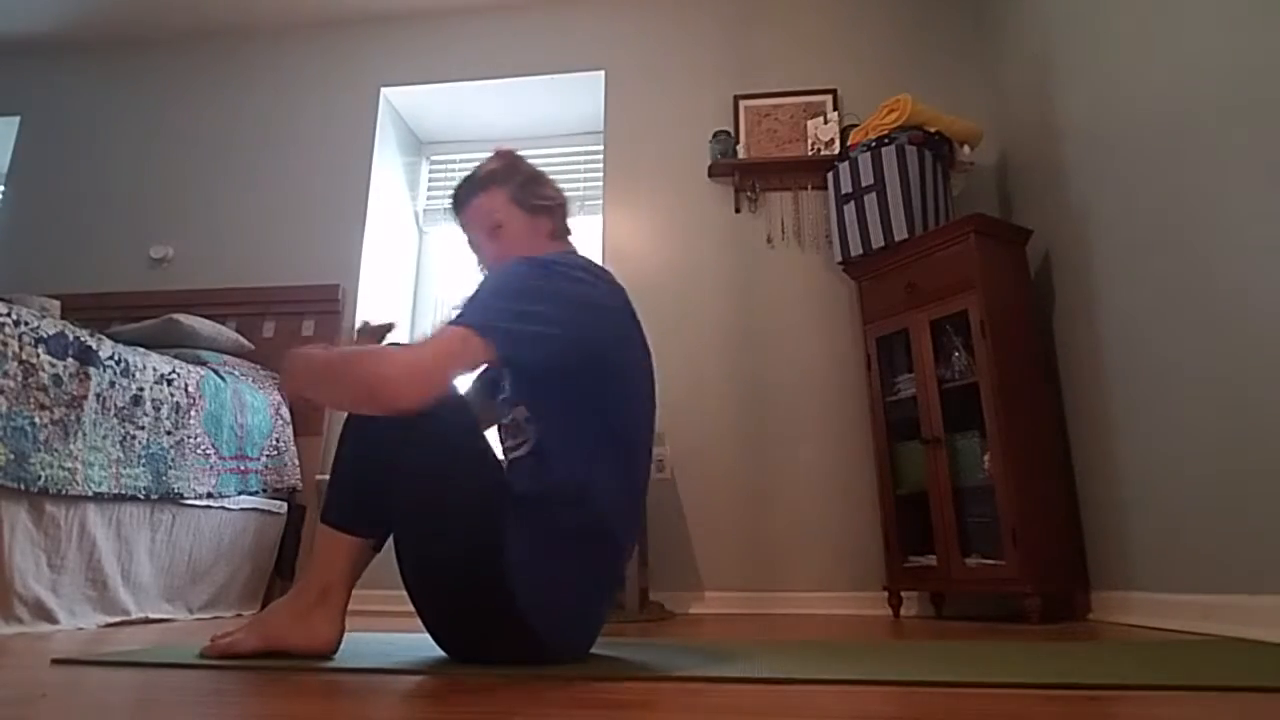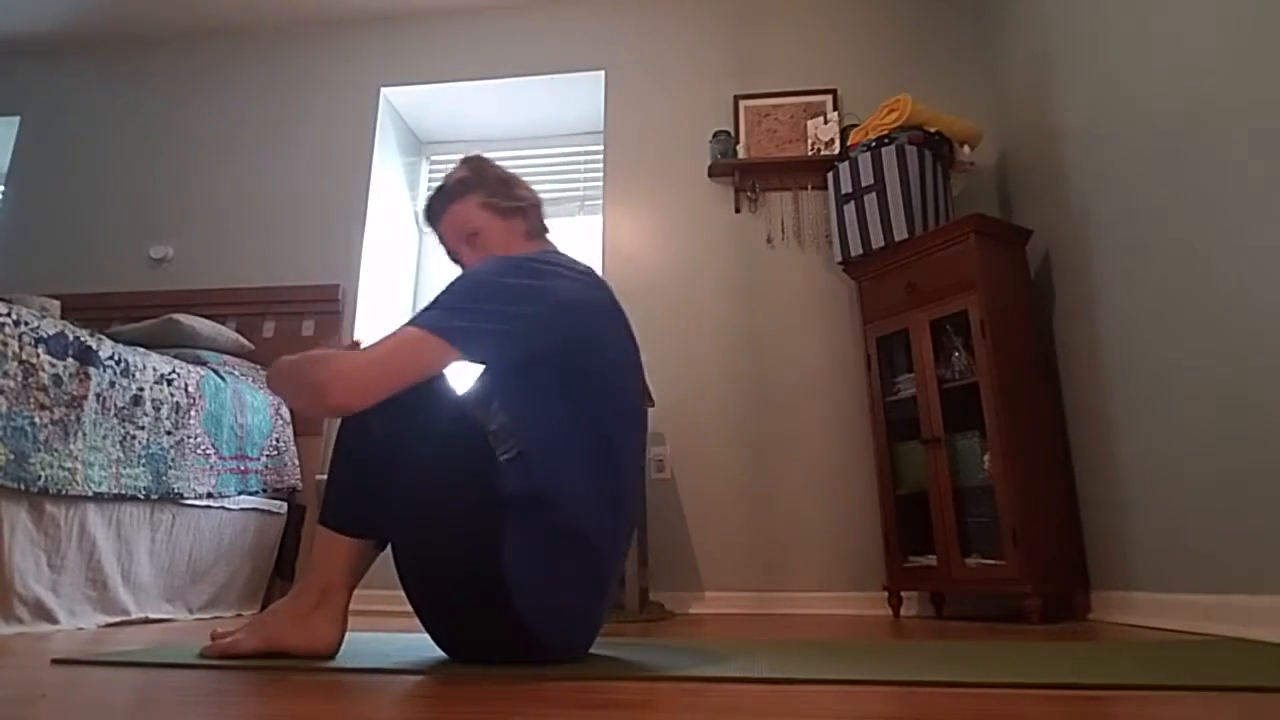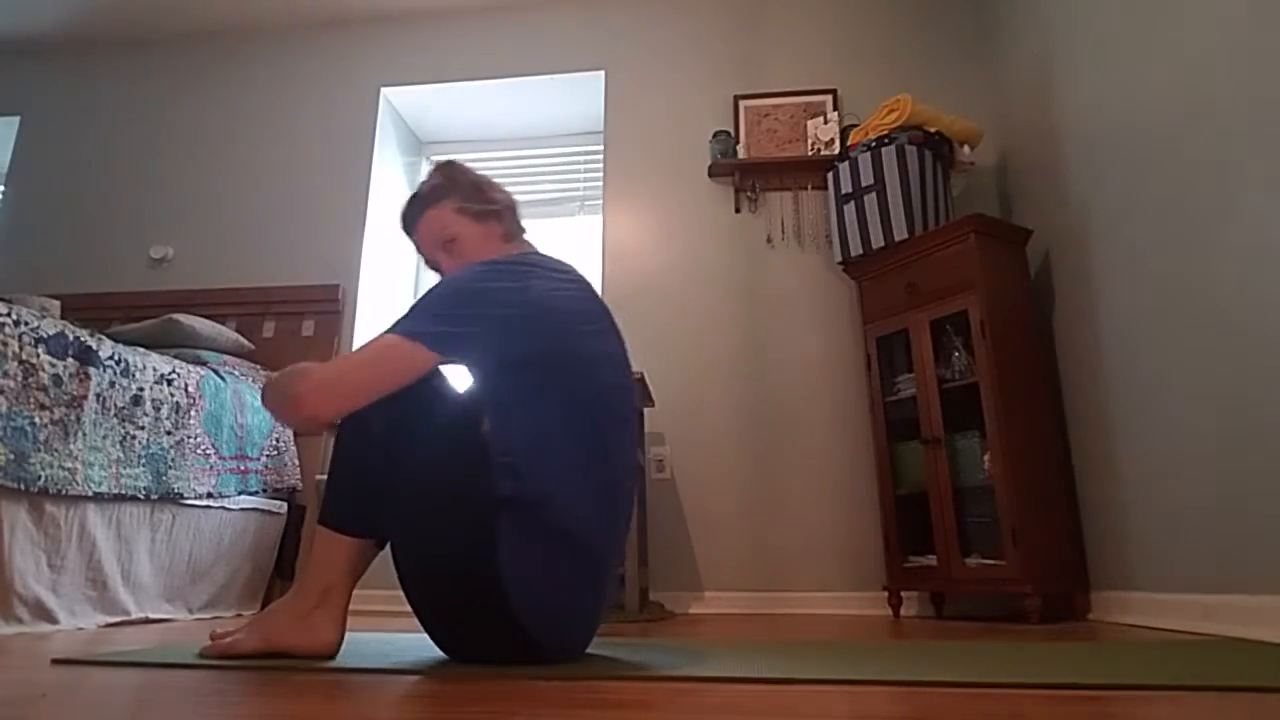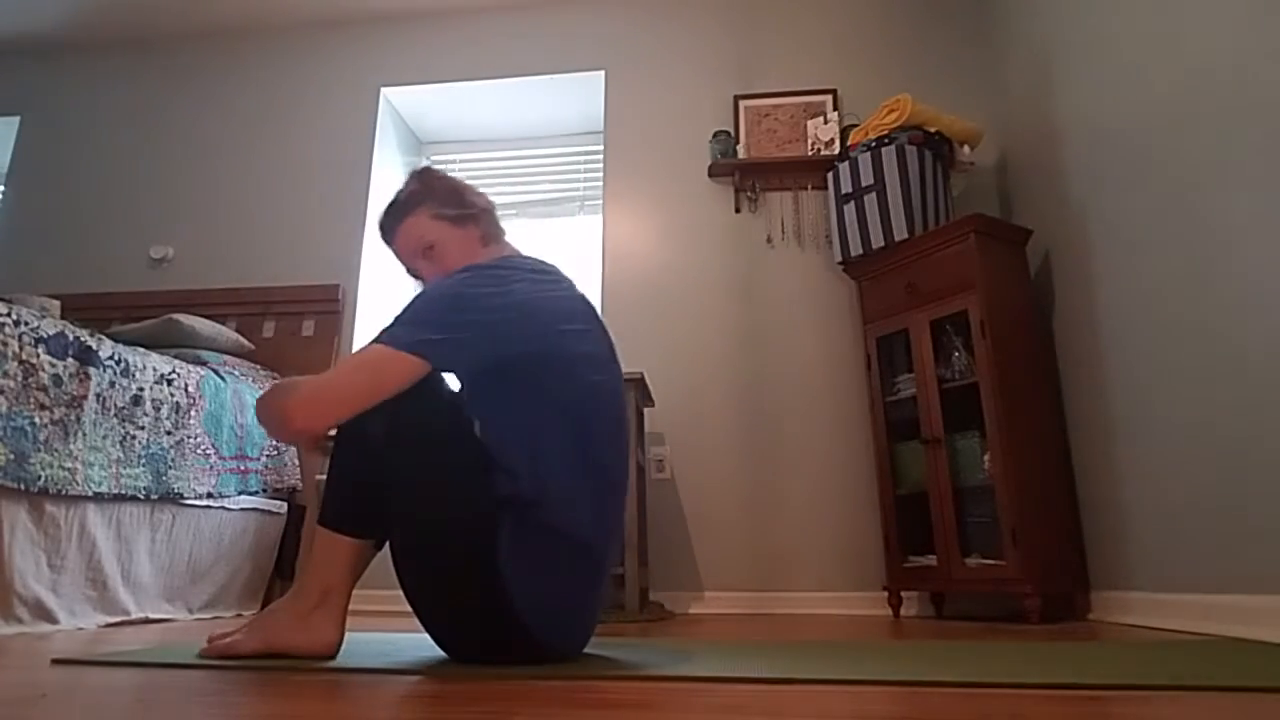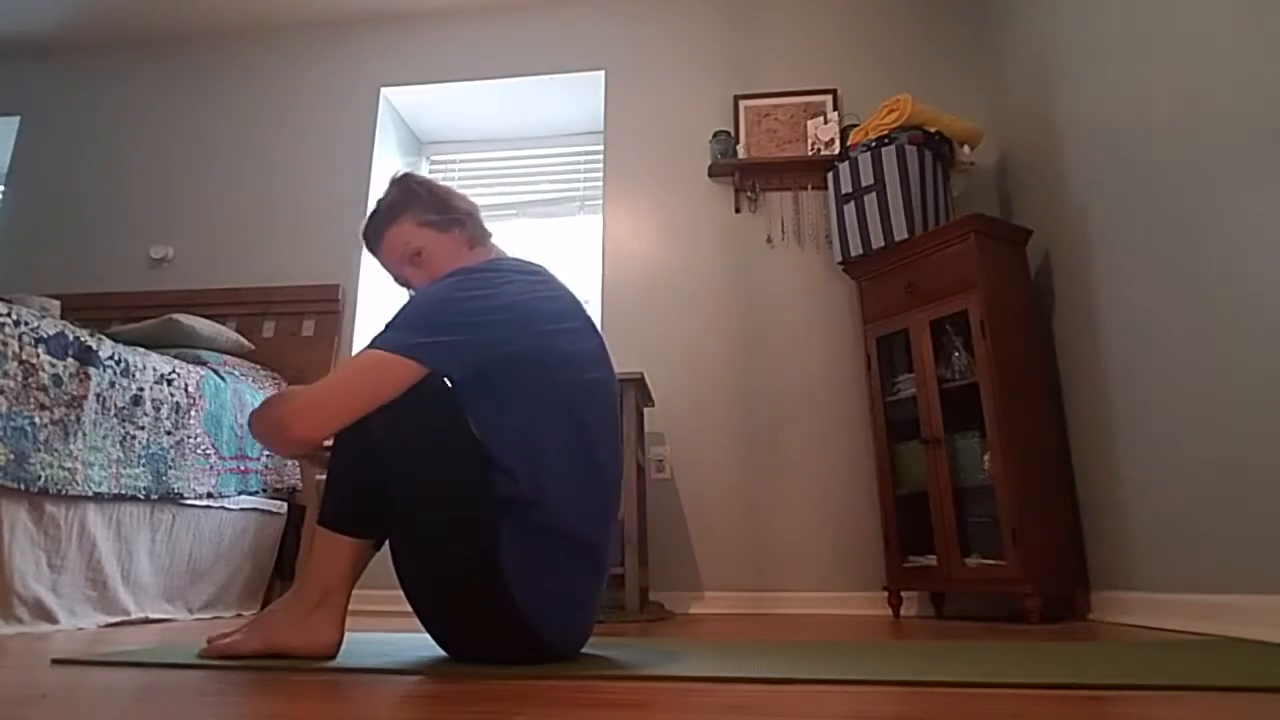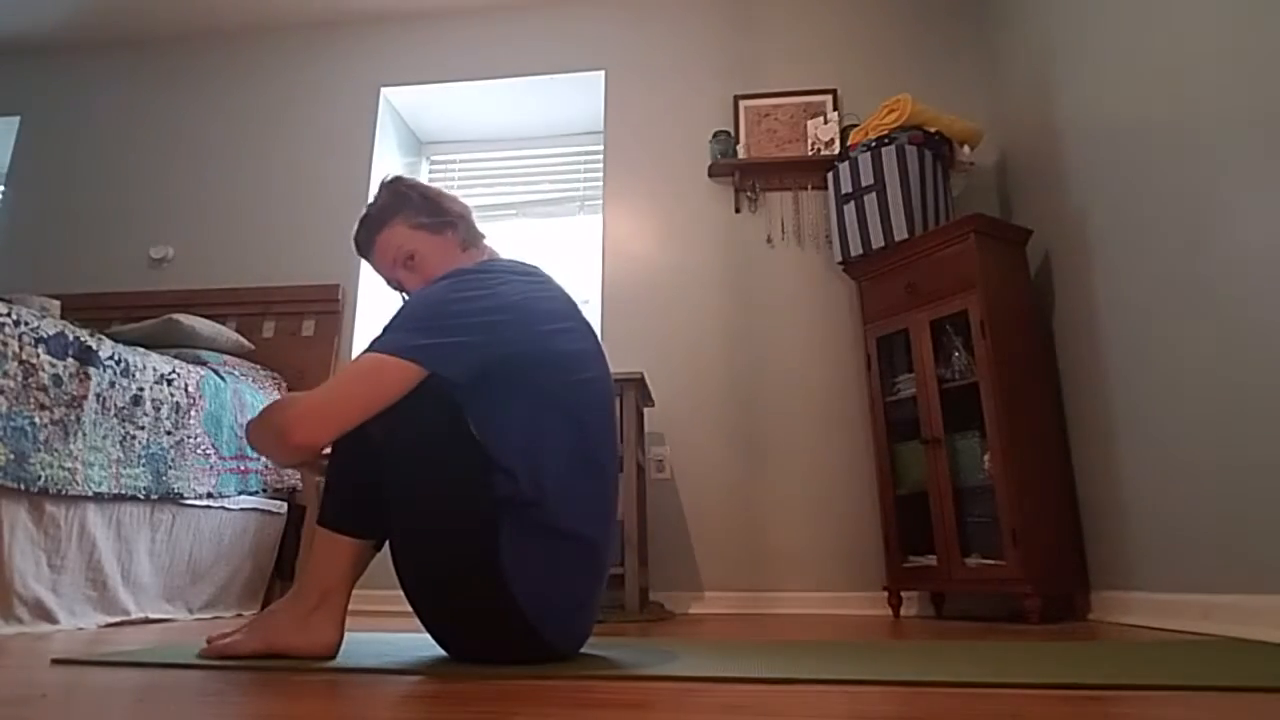
dt=0.1s
person 1, frame 1
left shoulder: (546, 278)
right shoulder: (575, 290)
left elbow: (400, 385)
right elbow: (472, 415)
left wrist: (305, 366)
left hip: (532, 598)
right hip: (554, 599)
left knee: (394, 391)
left ankle: (314, 606)
right ankle: (320, 601)
person 1, frame 2
left shoulder: (520, 281)
right shoulder: (565, 288)
left elbow: (339, 385)
right elbow: (475, 416)
left wrist: (287, 373)
left hip: (528, 605)
right hip: (558, 600)
left knee: (390, 392)
left ankle: (315, 608)
right ankle: (321, 602)
person 1, frame 3
left shoulder: (500, 285)
right shoulder: (555, 290)
left elbow: (318, 398)
left wrist: (279, 389)
left hip: (524, 603)
right hip: (556, 601)
left knee: (388, 393)
left ankle: (315, 608)
right ankle: (319, 602)
person 1, frame 4
left shoulder: (482, 290)
right shoulder: (537, 289)
left elbow: (306, 412)
left wrist: (271, 405)
left hip: (524, 603)
right hip: (550, 601)
left knee: (389, 399)
left ankle: (314, 609)
right ankle: (317, 604)
person 1, frame 5
left shoulder: (473, 294)
right shoulder: (529, 290)
left elbow: (304, 420)
left wrist: (265, 419)
left hip: (522, 603)
right hip: (549, 600)
left knee: (390, 400)
left ankle: (313, 609)
right ankle: (316, 603)
person 1, frame 6
left shoulder: (467, 295)
right shoulder: (524, 290)
left elbow: (304, 428)
left wrist: (262, 428)
left hip: (523, 602)
right hip: (551, 601)
left knee: (391, 402)
left ankle: (313, 611)
right ankle: (316, 606)
